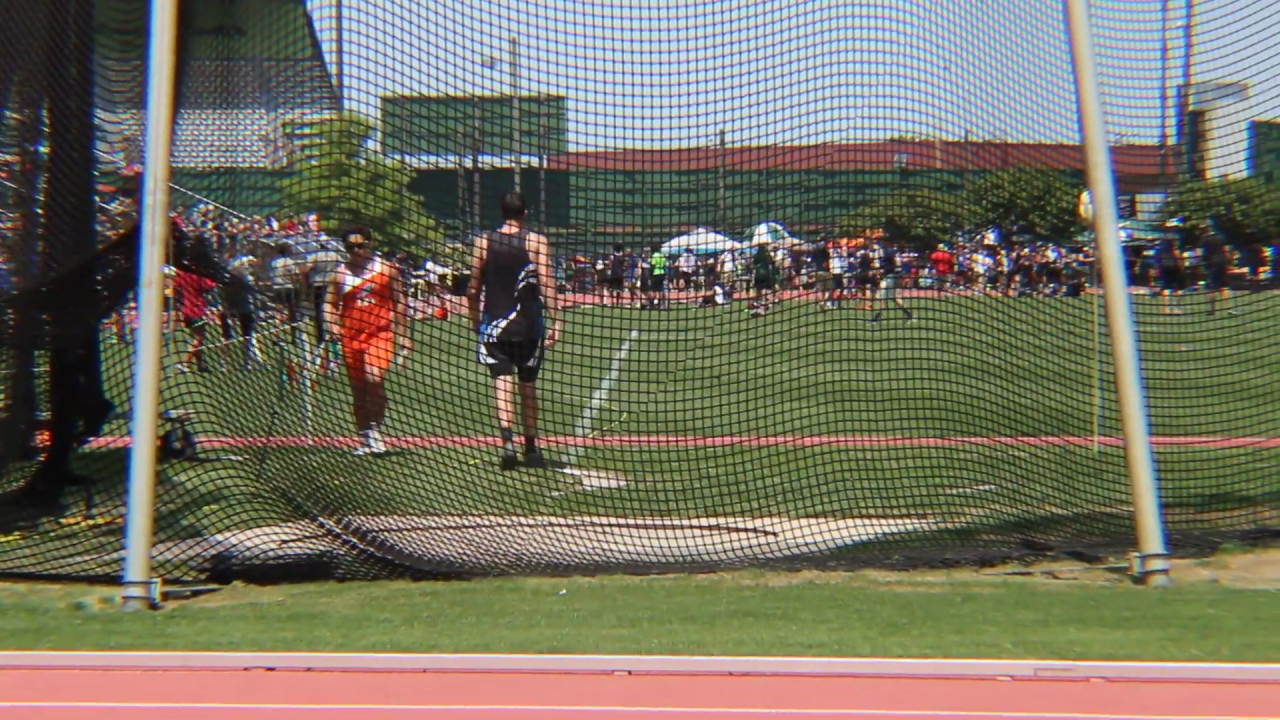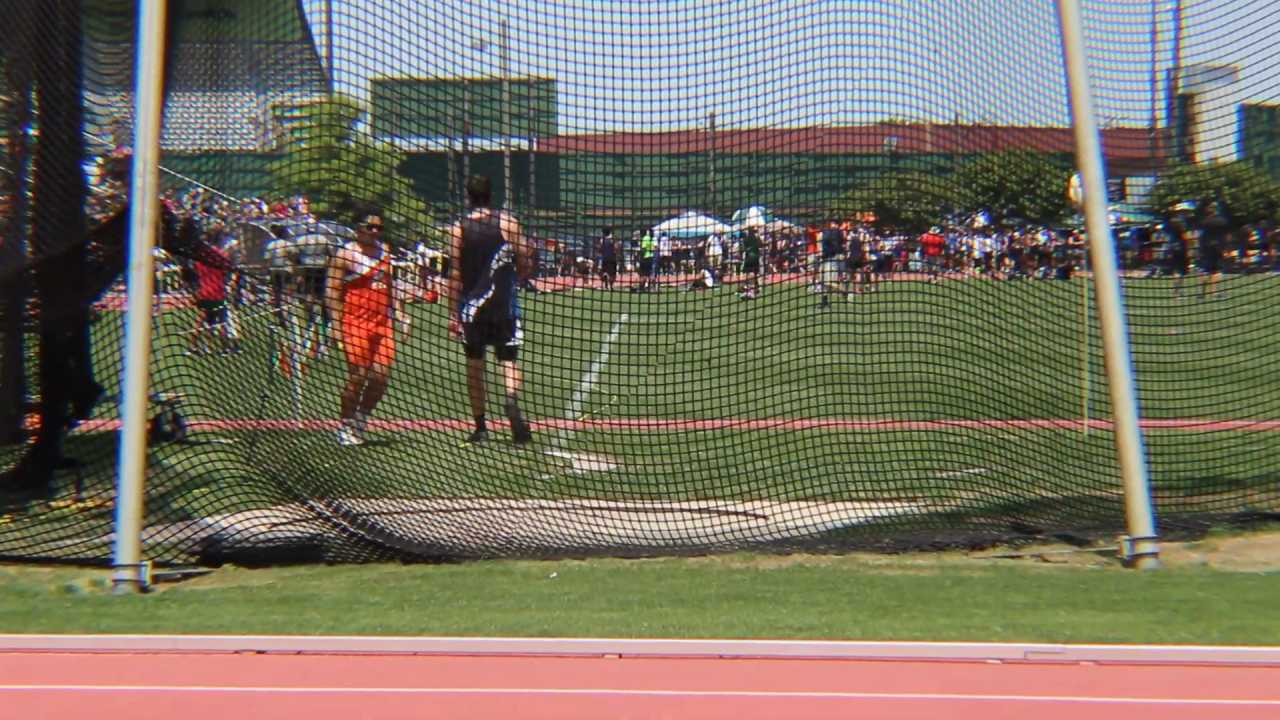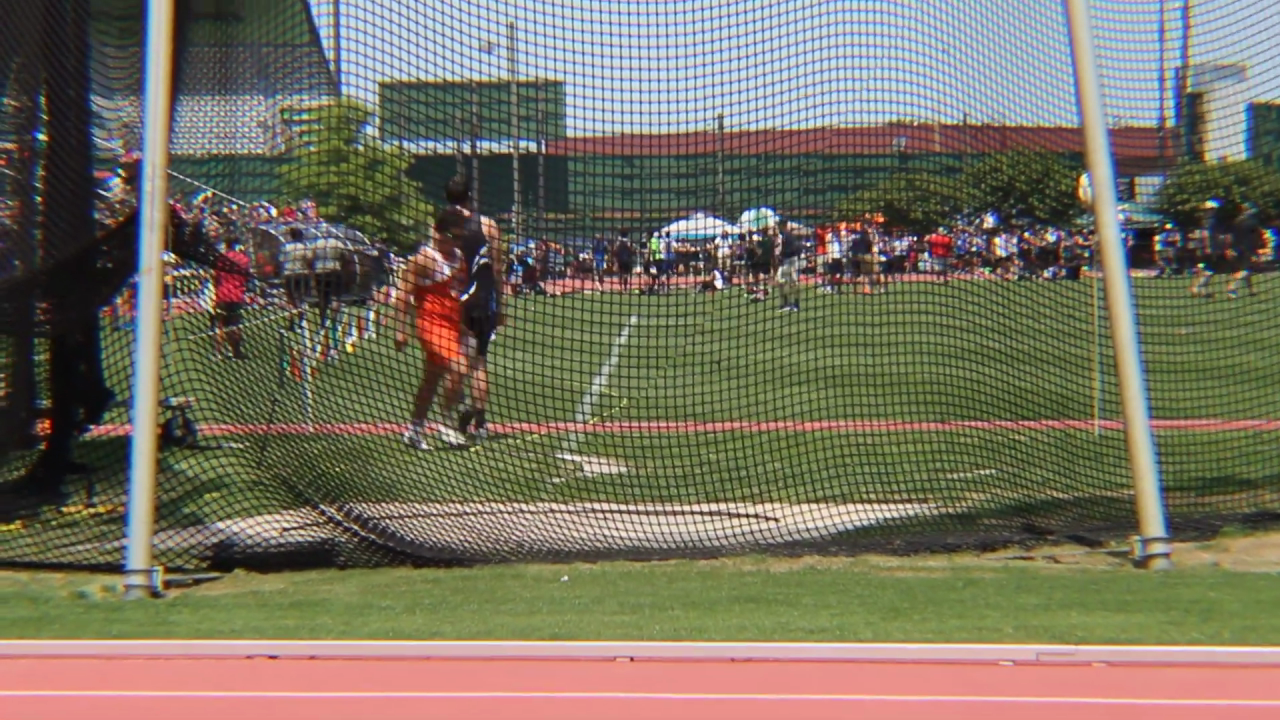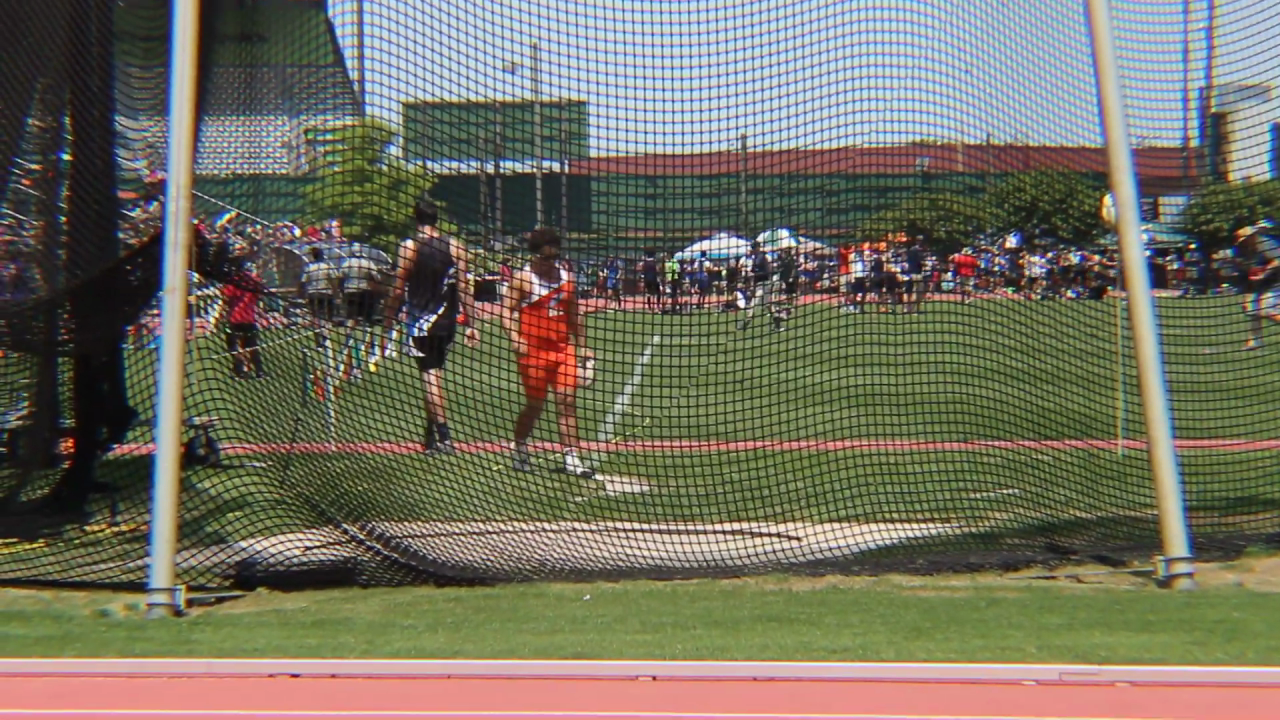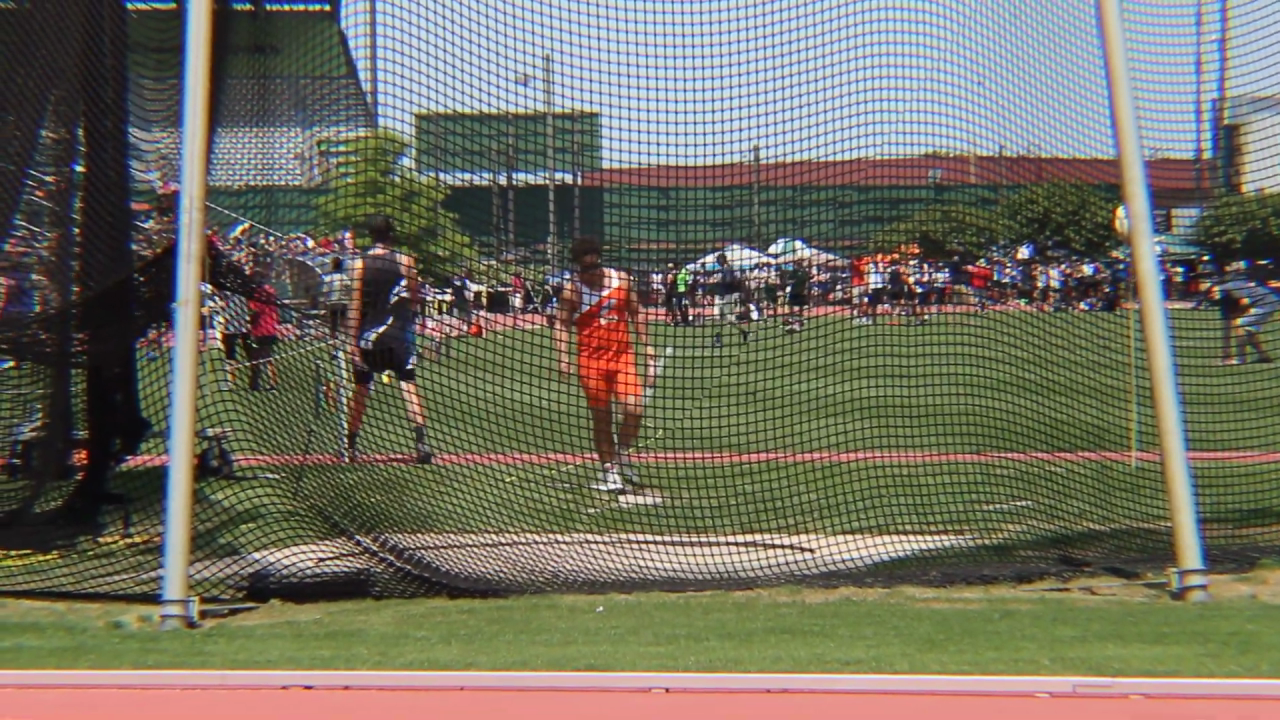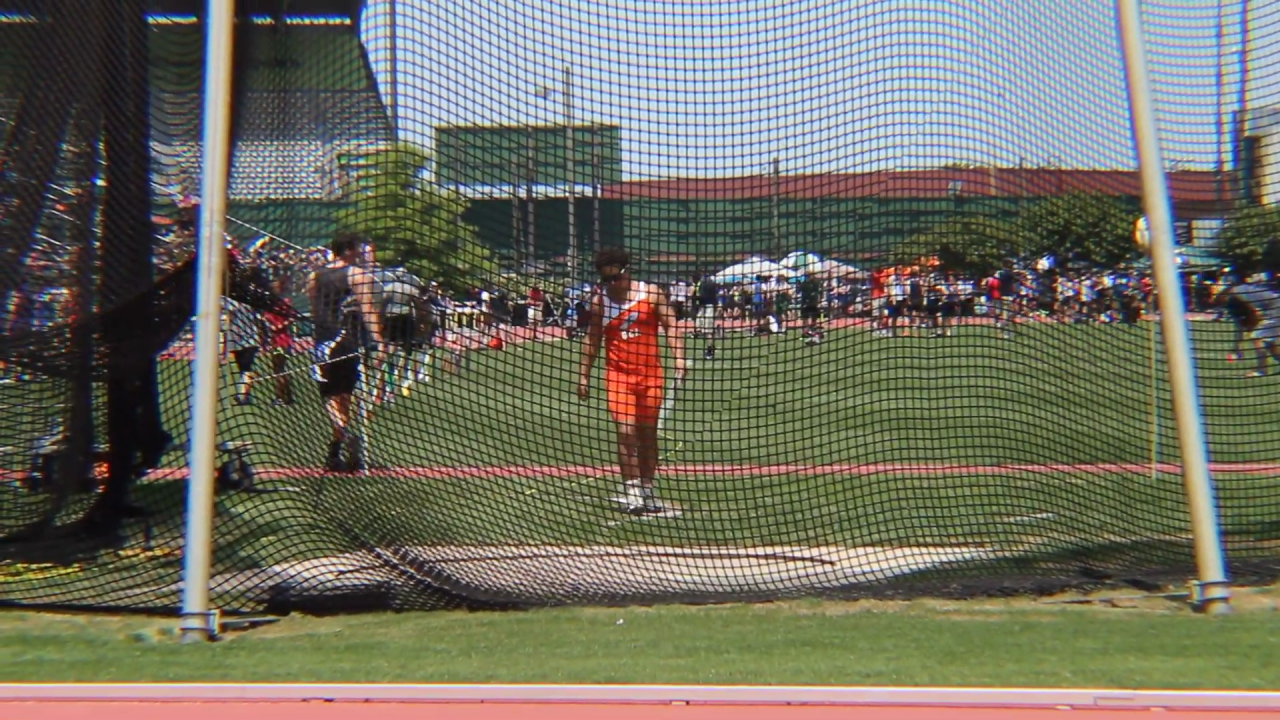
dt=0.7s
person 1, frame 1
left shoulder: (484, 242)
right shoulder: (537, 241)
left elbow: (474, 289)
right elbow: (546, 285)
left wrist: (475, 320)
right wrist: (555, 323)
left hip: (494, 327)
right hip: (530, 327)
left knee: (502, 383)
right knee: (527, 386)
left ankle: (508, 439)
right ankle: (531, 450)
person 1, frame 2
left shoulder: (459, 228)
right shoulder: (508, 223)
left elbow: (455, 274)
right elbow: (526, 266)
left wrist: (453, 313)
left hip: (471, 308)
right hip: (505, 307)
left knee: (475, 367)
right knee: (508, 362)
left ankle: (480, 427)
right ankle: (512, 401)
person 1, frame 3
left shoulder: (440, 226)
right shoulder: (488, 225)
right elbow: (497, 268)
right wrist: (499, 305)
right hip: (483, 305)
right knee: (478, 363)
left ankle: (460, 404)
right ankle: (479, 423)
person 1, frame 4
left shoulder: (409, 246)
right shoulder: (455, 246)
left elbow: (398, 289)
right elbow: (464, 288)
left wrist: (388, 317)
right wrist: (471, 324)
left hip: (420, 322)
right hip: (446, 322)
left knee: (431, 378)
right knee: (434, 374)
left ankle: (444, 438)
right ankle: (432, 432)
person 1, frame 5
left shoulder: (359, 263)
right shoulder: (405, 261)
left elbow: (355, 304)
right elbow: (414, 299)
left wrist: (353, 341)
left hip: (368, 339)
right hip: (399, 336)
left knee: (360, 391)
right knee: (409, 387)
left ankle: (351, 446)
right ankle: (421, 442)
person 1, frame 6
left shoulder: (315, 276)
right shoulder: (358, 274)
right elbow: (368, 311)
right wrist: (377, 341)
left hip: (326, 348)
right hip: (352, 347)
left knee: (332, 400)
right knee: (344, 399)
left ankle: (350, 437)
right ankle: (335, 454)
person 2, frame 1
left shoulder: (387, 269)
right shoulder: (339, 275)
left elbow: (399, 303)
right elbow: (330, 304)
left wrist: (403, 334)
right wrist: (332, 325)
left hip: (379, 336)
right hip: (351, 339)
left knee: (375, 380)
right knee: (359, 391)
left ankle: (376, 432)
right ankle: (365, 437)
person 2, frame 2
left shoulder: (384, 251)
right shoulder: (345, 255)
right elbow: (332, 291)
left wrist: (399, 313)
right wrist: (337, 323)
left hip: (382, 323)
right hip: (356, 324)
left knee: (381, 377)
right knee: (358, 376)
left ankle: (361, 417)
right ankle: (346, 426)
person 2, frame 3
left shoulder: (457, 256)
right shoulder: (424, 258)
right elbow: (404, 294)
left wrist: (463, 321)
right wrist: (401, 329)
left hip: (452, 327)
right hip: (432, 326)
left knee: (431, 380)
right knee: (458, 371)
left ankle: (414, 430)
right ankle: (446, 425)
person 2, frame 4
left shoulder: (566, 277)
right shoulder: (522, 278)
left elbow: (574, 314)
right elbow: (508, 312)
left wrist: (582, 346)
right wrist: (516, 339)
left hip: (564, 350)
right hip: (533, 352)
left knee: (568, 403)
right knee: (534, 406)
left ankle: (572, 458)
right ankle: (520, 447)
person 2, frame 5
left shoulder: (621, 280)
right shoulder: (571, 290)
left elbow: (635, 314)
right elbow: (562, 324)
left wrist: (645, 346)
right wrist: (563, 357)
left hip: (623, 356)
right hip: (590, 360)
left knee: (634, 410)
right knee: (601, 418)
left ankle: (621, 454)
right ankle: (608, 471)
person 2, frame 6
left shoulder: (652, 293)
right shoulder: (599, 302)
left elbow: (671, 327)
right elbow: (593, 340)
left wrist: (679, 359)
right wrist: (584, 376)
left hip: (651, 373)
right hip: (618, 375)
left knee: (647, 433)
right knee: (626, 432)
left ankle: (647, 488)
right ankle: (632, 491)
